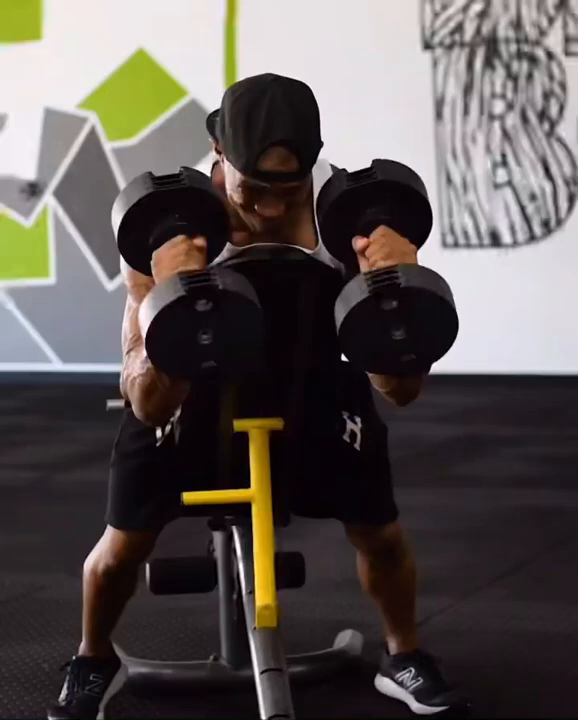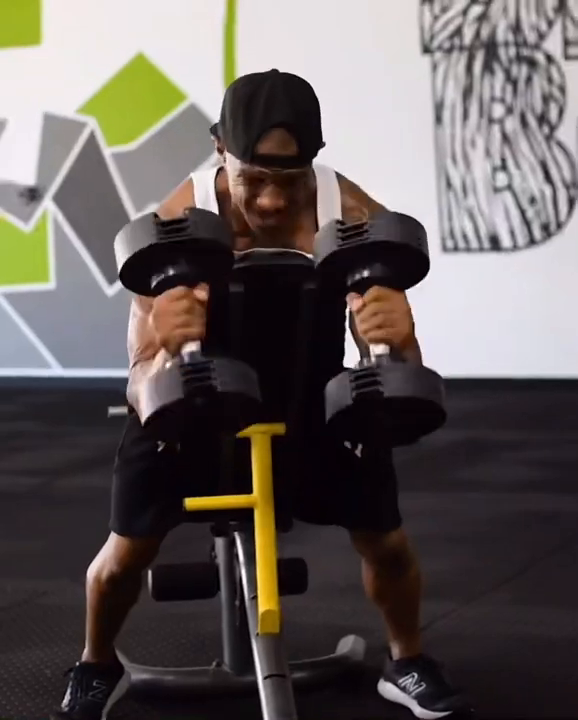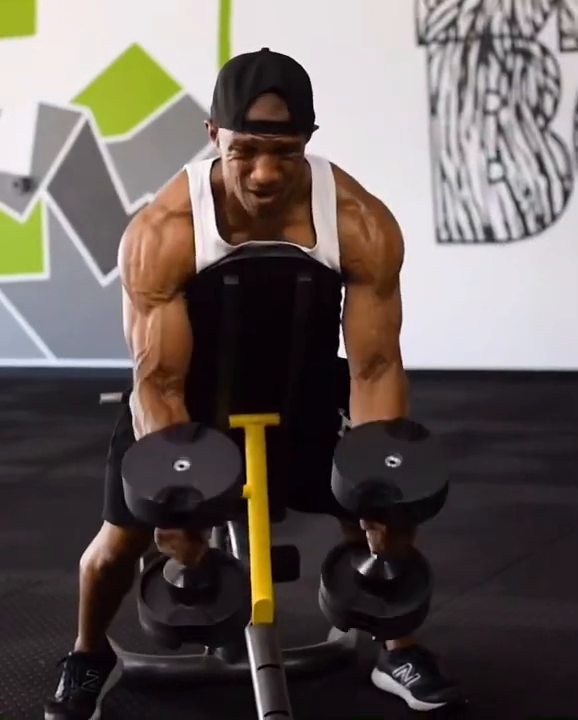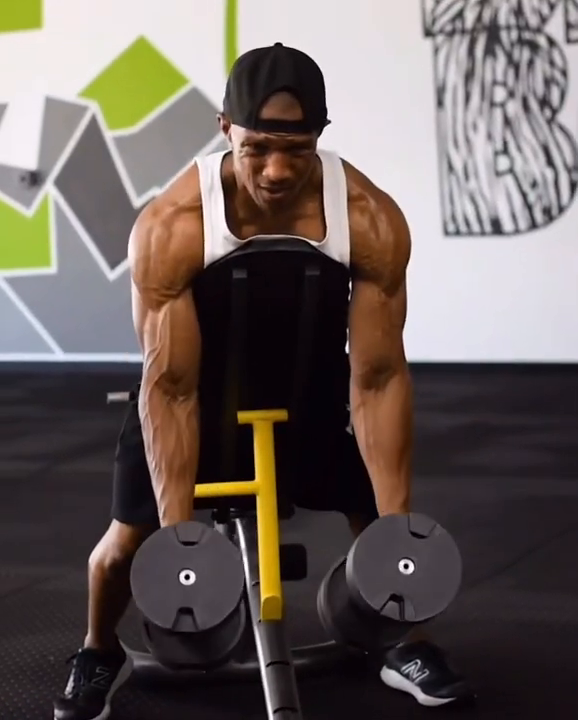
dt=0.4s
person 1, frame 1
right shoulder: (167, 230)
left elbow: (404, 392)
right elbow: (147, 406)
left hip: (311, 375)
right hip: (196, 380)
left knee: (380, 531)
right knee: (123, 543)
left ankle: (403, 659)
right ankle: (94, 662)
person 1, frame 2
left shoulder: (364, 226)
right elbow: (148, 397)
left wrist: (398, 351)
right wrist: (168, 355)
left knee: (385, 539)
right knee: (126, 551)
left ankle: (406, 665)
person 1, frame 3
left shoulder: (362, 223)
right shoulder: (159, 232)
left elbow: (375, 366)
right elbow: (158, 381)
right hip: (195, 378)
left knee: (380, 523)
right knee: (121, 537)
left ankle: (399, 652)
right ankle: (90, 659)
person 1, frame 4
left shoulder: (372, 220)
right shoulder: (168, 227)
left elbow: (377, 376)
right elbow: (171, 387)
left wrist: (397, 522)
right wrist: (179, 533)
right hip: (200, 378)
left knee: (383, 523)
right knee: (130, 536)
left ankle: (408, 649)
right ankle: (100, 655)
